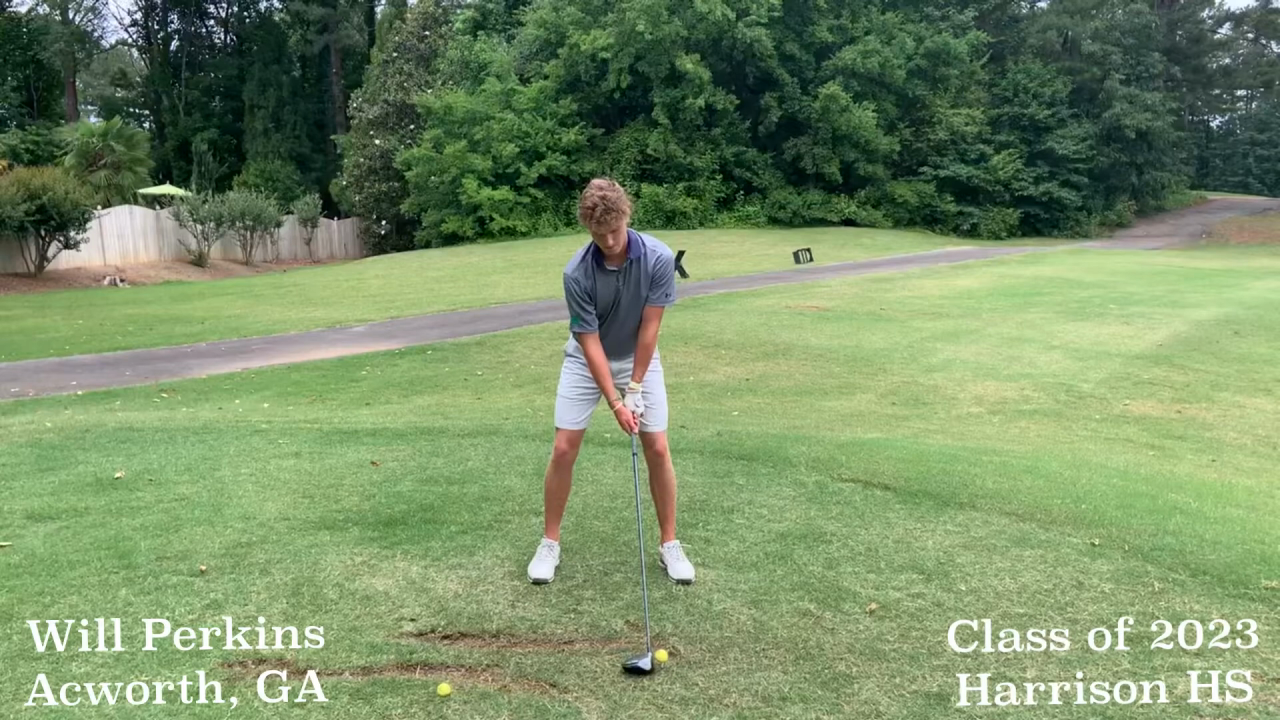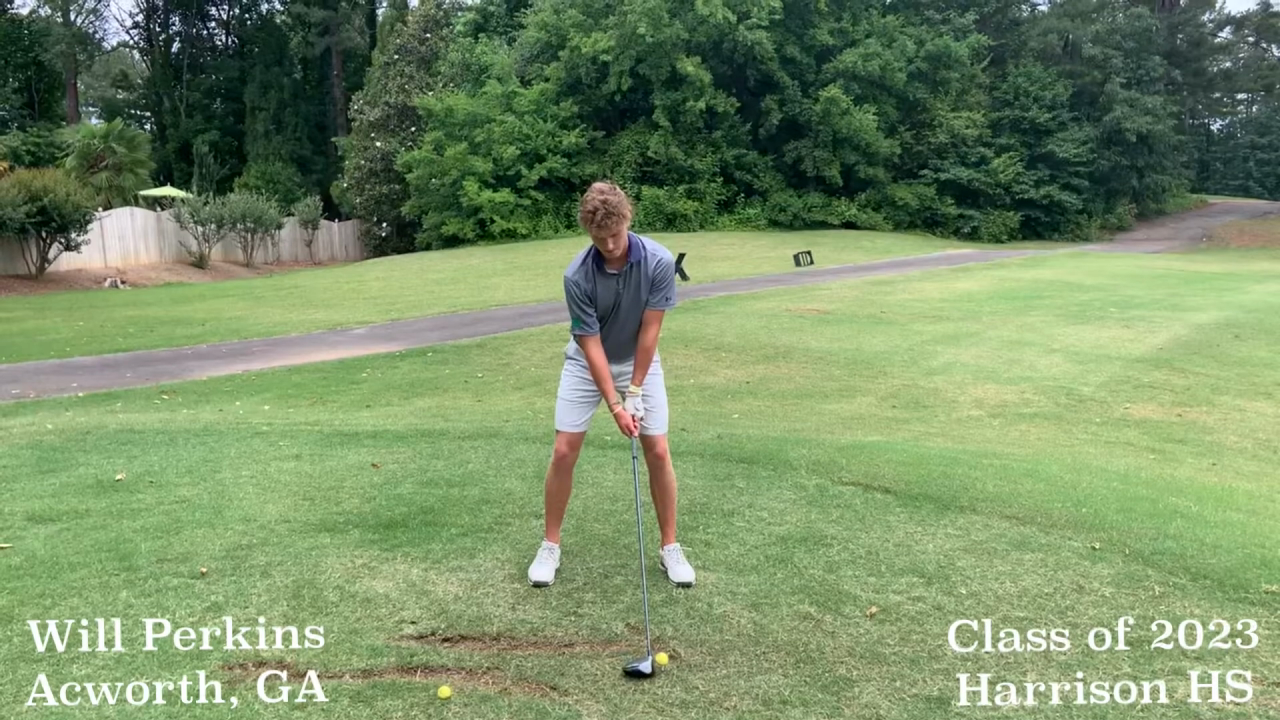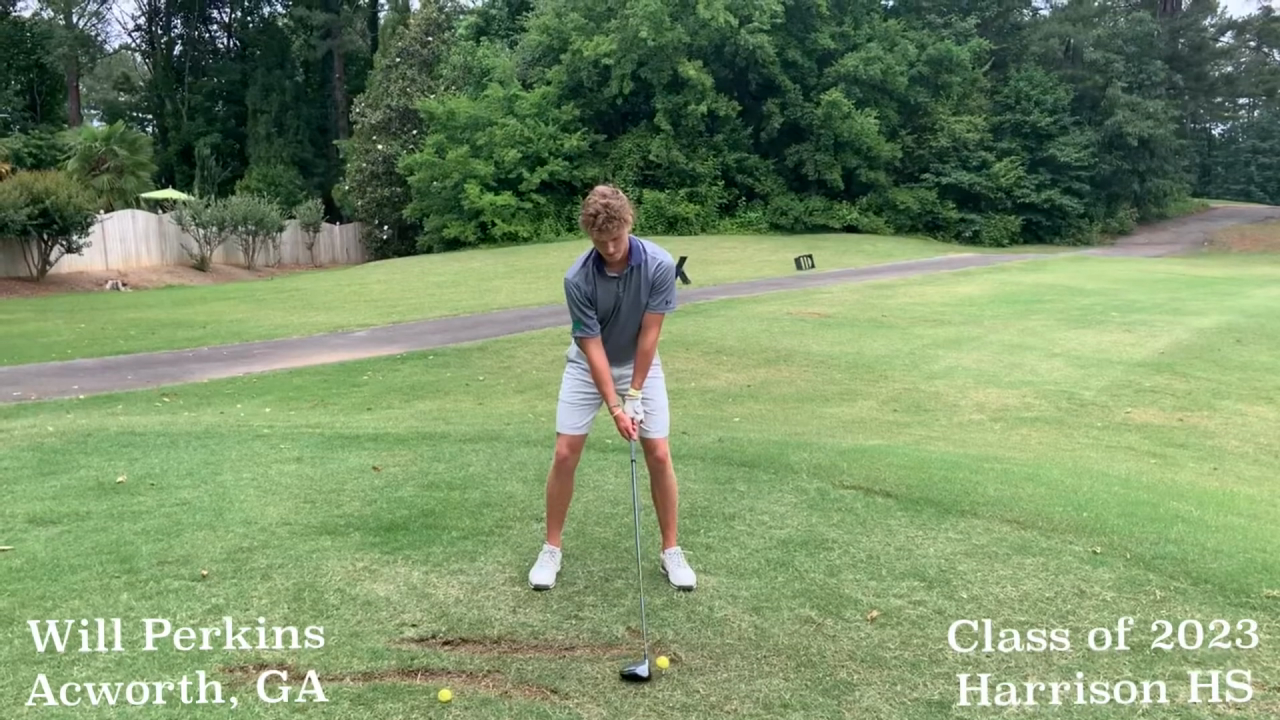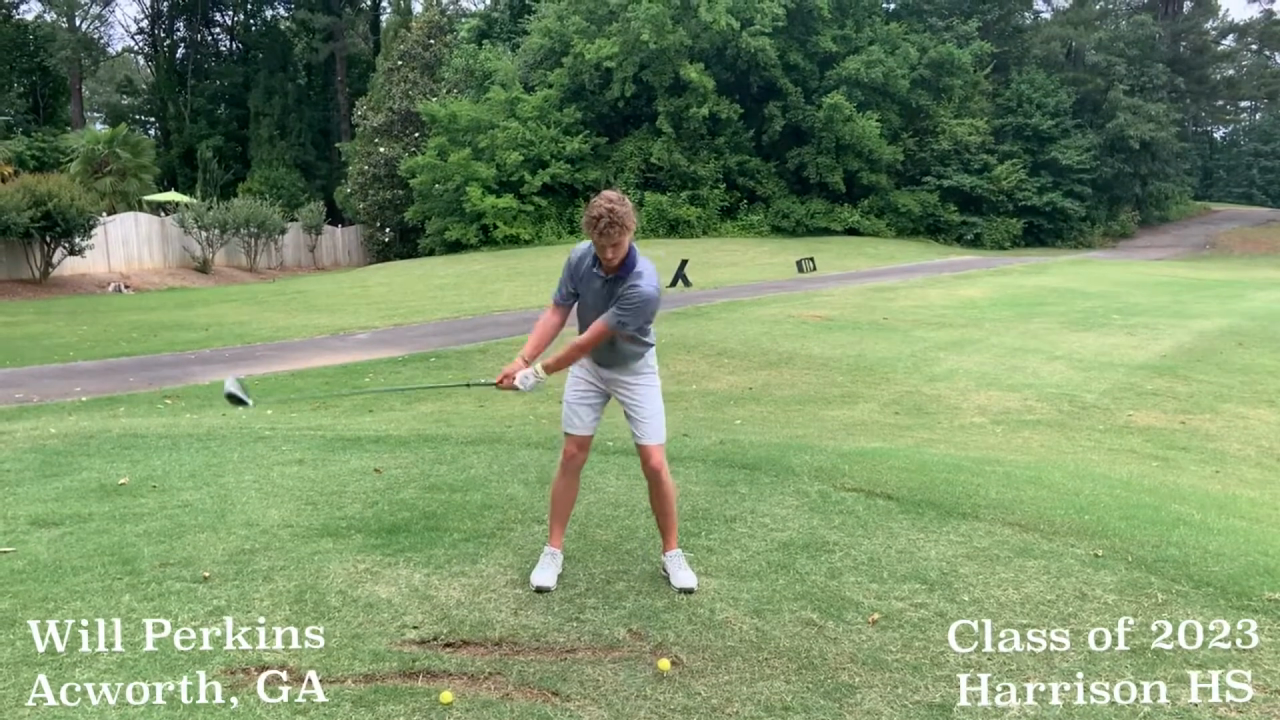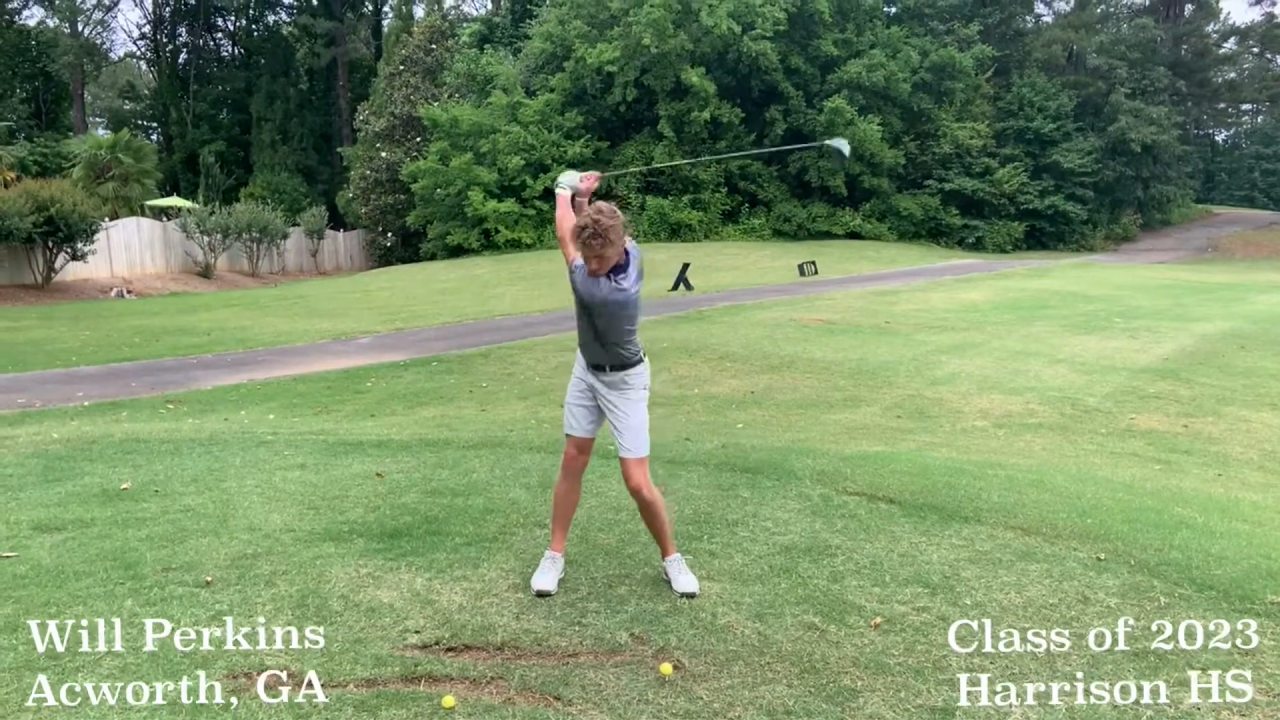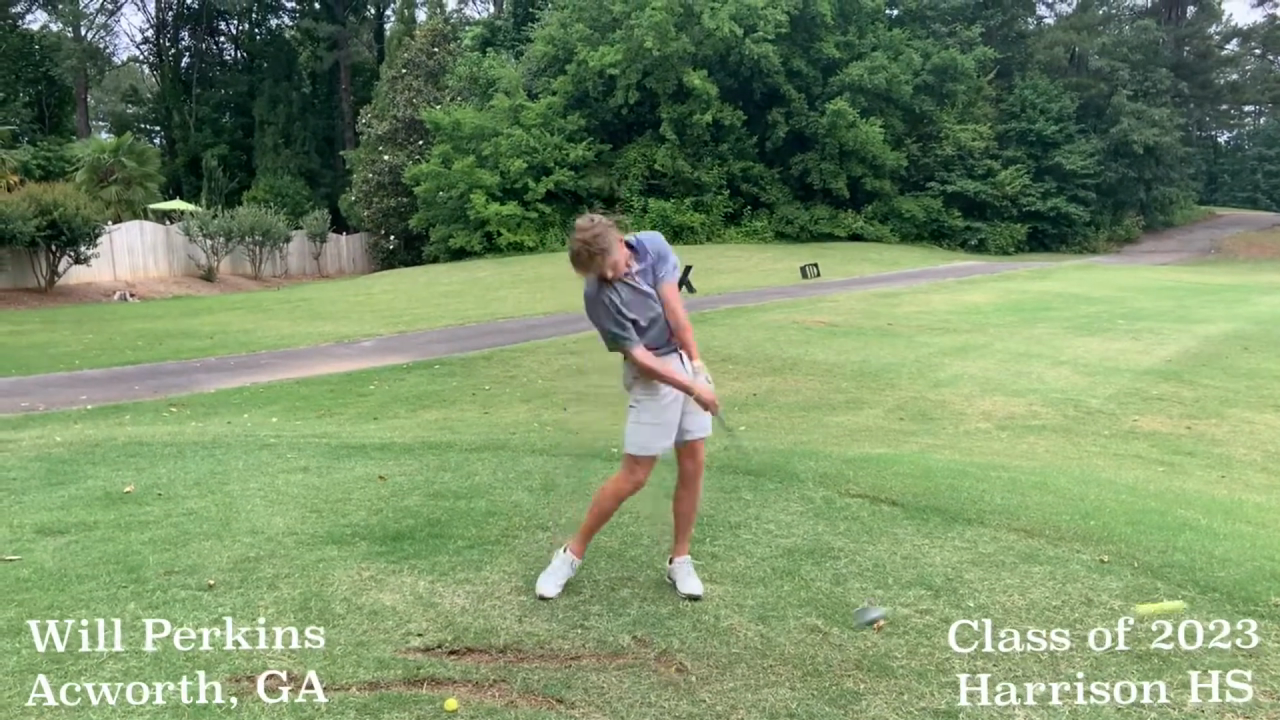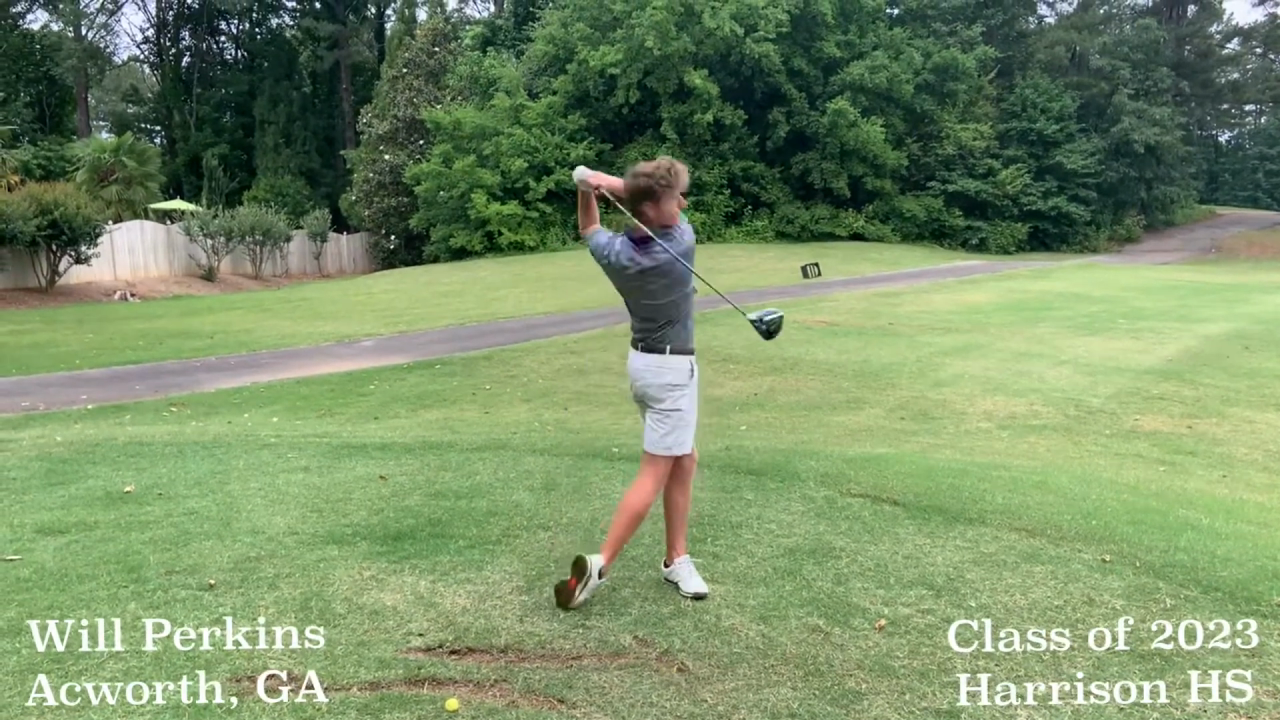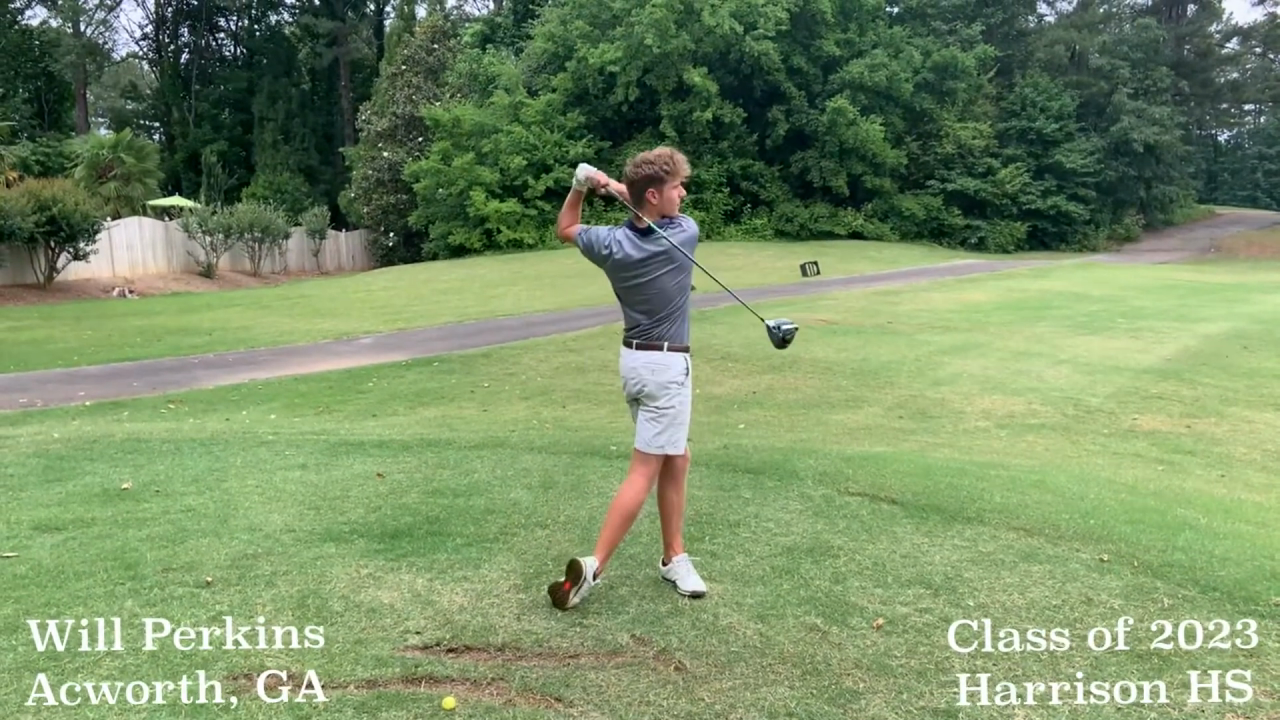
dt=0.4s
person 1, frame 1
left shoulder: (658, 258)
right shoulder: (577, 273)
left elbow: (649, 326)
right elbow: (590, 340)
left wrist: (635, 387)
right wrist: (615, 401)
left hip: (639, 359)
right hip: (586, 360)
left knee: (658, 450)
right knee: (563, 449)
left ankle: (670, 544)
right ankle: (550, 543)
person 1, frame 2
left shoulder: (659, 261)
right shoulder: (577, 275)
left elbow: (650, 330)
right elbow: (591, 343)
left wrist: (635, 391)
right wrist: (615, 405)
left hip: (640, 362)
right hip: (586, 363)
left knee: (658, 453)
right knee: (564, 452)
left ankle: (670, 547)
right ankle: (550, 546)
person 1, frame 3
left shoulder: (659, 265)
right shoulder: (577, 278)
left elbow: (649, 333)
right elbow: (592, 345)
left wrist: (634, 394)
right wrist: (614, 406)
left hip: (641, 365)
right hip: (587, 365)
left knee: (659, 456)
right knee: (565, 455)
left ankle: (671, 551)
right ankle: (552, 548)
person 1, frame 4
left shoulder: (643, 287)
right shoulder: (580, 258)
left elbow: (590, 340)
right elbow: (556, 312)
left wrist: (539, 372)
right wrist: (523, 359)
left hip: (635, 370)
right hip: (586, 366)
left knee: (654, 464)
right knee: (572, 457)
left ankle: (672, 553)
right ankle: (553, 551)
person 1, frame 5
left shoulder: (606, 293)
right shoulder: (623, 248)
left elbow: (568, 242)
right elbow: (578, 241)
left wrist: (563, 192)
right wrist: (579, 197)
left hip: (622, 380)
right hip: (588, 367)
left knee: (637, 481)
right knee: (573, 460)
left ankle: (671, 557)
right ankle: (555, 553)
person 1, frame 6
left shoulder: (651, 243)
right shoulder: (597, 295)
left elbow: (674, 308)
right elbow: (640, 358)
left wrist: (696, 362)
right wrist: (690, 388)
left hip: (686, 363)
right hip: (649, 377)
left knee: (692, 465)
right knee: (633, 477)
left ankle: (680, 560)
right ankle: (571, 554)
person 1, frame 7
left shoulder: (610, 250)
right shoulder: (678, 242)
left elbow: (588, 226)
right elbow: (654, 202)
left wrist: (586, 186)
right wrist: (608, 182)
left hip: (646, 361)
right hip: (671, 368)
left knee: (683, 462)
right knee: (655, 473)
left ankle: (677, 559)
right ankle: (599, 565)
person 1, frame 8
left shoulder: (610, 244)
right shoulder: (685, 234)
left elbow: (566, 228)
right elbow: (668, 216)
left wrist: (580, 185)
right wrist: (615, 186)
left hip: (634, 360)
right hip: (665, 365)
left knee: (676, 461)
right knee: (645, 471)
left ankle: (674, 557)
right ankle: (592, 567)
